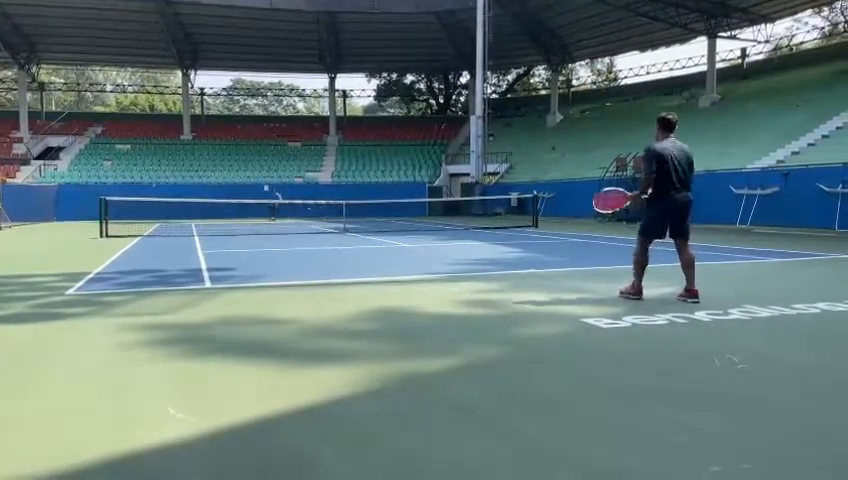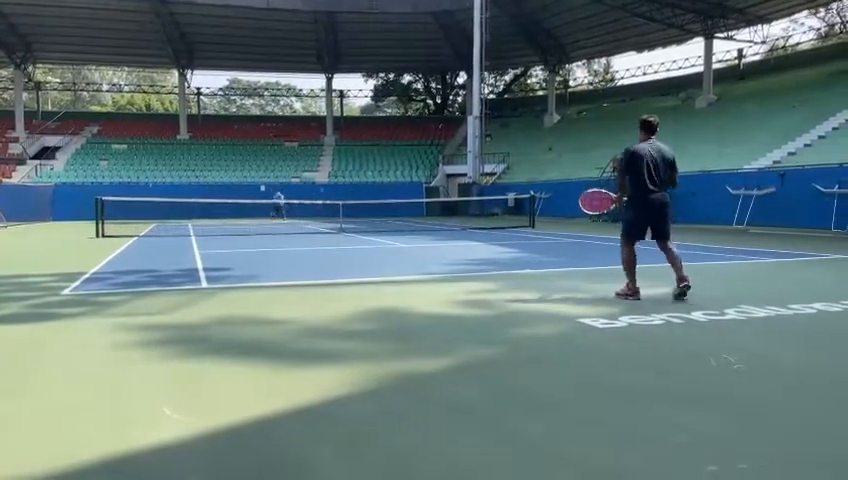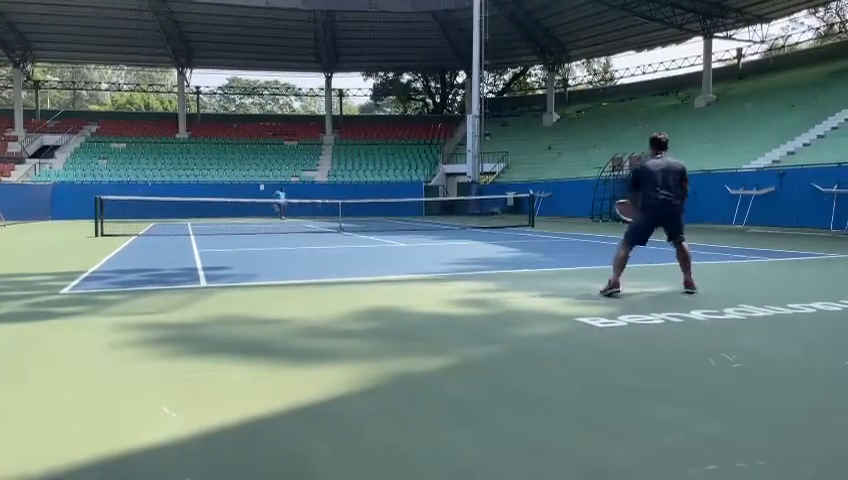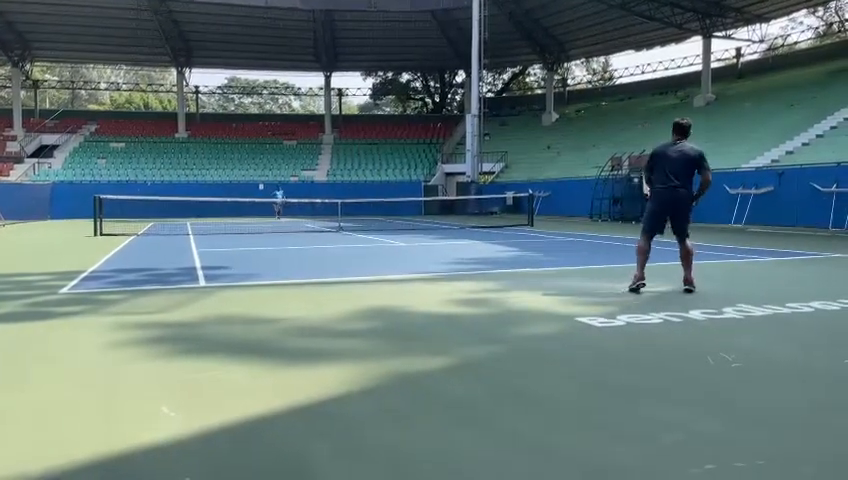
dt=0.4s
person 1, frame 1
left shoulder: (654, 149)
right shoulder: (685, 149)
left elbow: (648, 179)
right elbow: (689, 178)
left wrist: (639, 195)
left hip: (660, 202)
right hip: (683, 201)
left knee: (643, 243)
right knee: (683, 245)
left ankle: (636, 287)
right ankle: (691, 290)
person 1, frame 2
left shoulder: (631, 152)
right shoulder: (668, 152)
left elbow: (621, 179)
right elbow: (673, 182)
left wrist: (621, 196)
left hip: (638, 202)
right hip: (661, 202)
left knee: (628, 244)
right knee: (665, 244)
left ankle: (632, 287)
right ankle: (682, 278)
person 1, frame 3
left shoulder: (641, 167)
right shoulder: (679, 166)
left elbow: (633, 195)
right elbow: (685, 192)
left wrist: (638, 209)
left hip: (649, 209)
right hip: (673, 209)
left knee: (625, 246)
right knee: (679, 242)
left ankle: (614, 282)
right ankle: (689, 281)
person 1, frame 4
left shoulder: (658, 150)
right shoulder: (696, 153)
left elbow: (647, 175)
right elbow: (707, 179)
right wrist: (696, 197)
left hip: (659, 197)
right hip: (682, 199)
left knee: (646, 237)
right knee: (683, 239)
left ankle: (639, 276)
right ankle: (688, 279)
